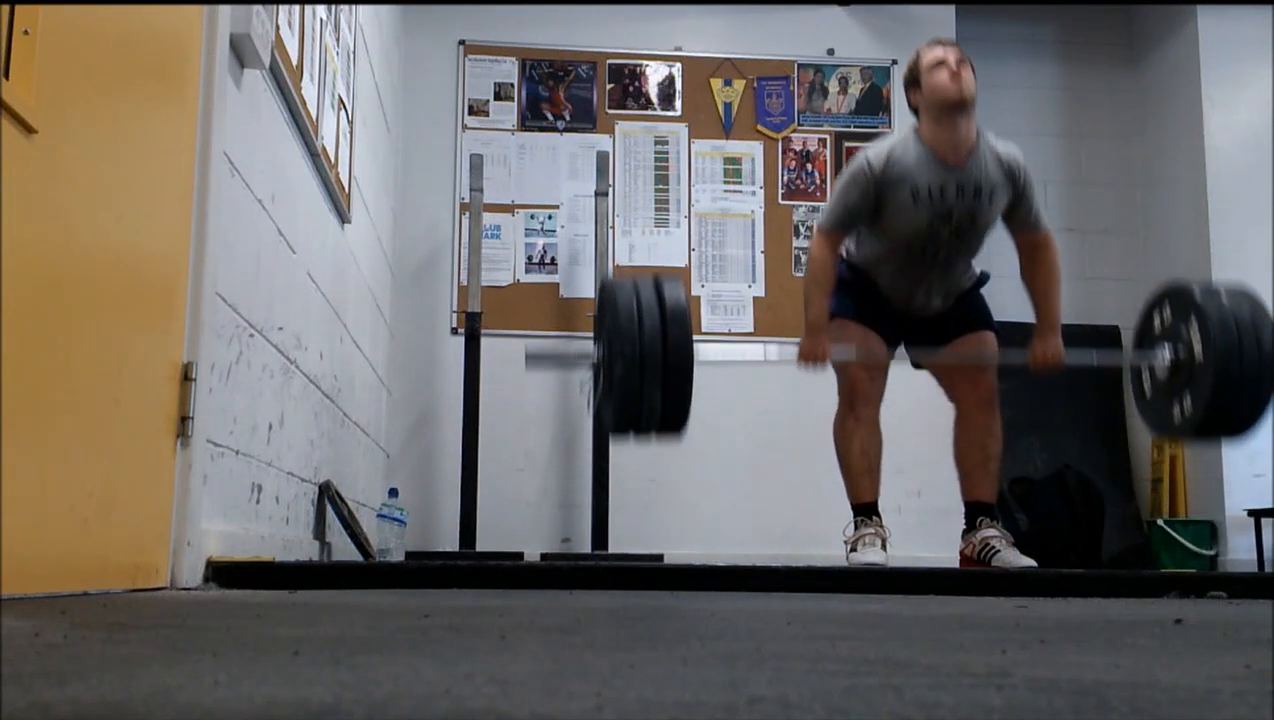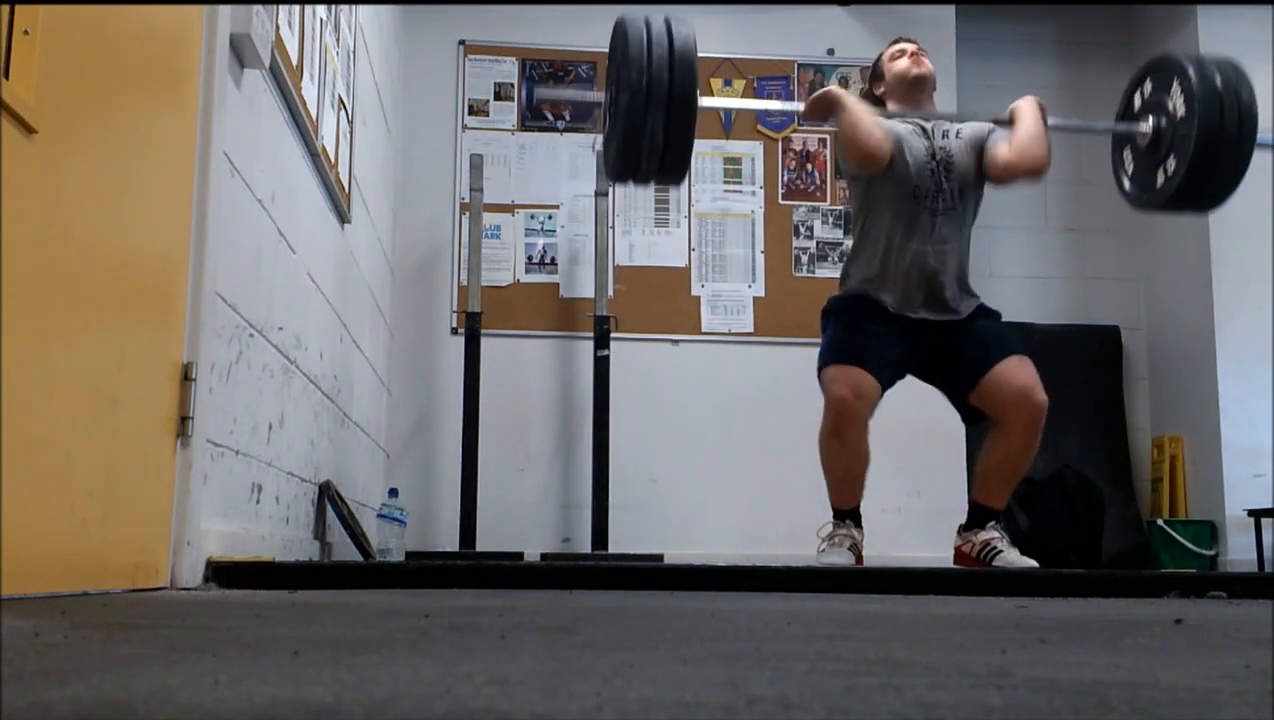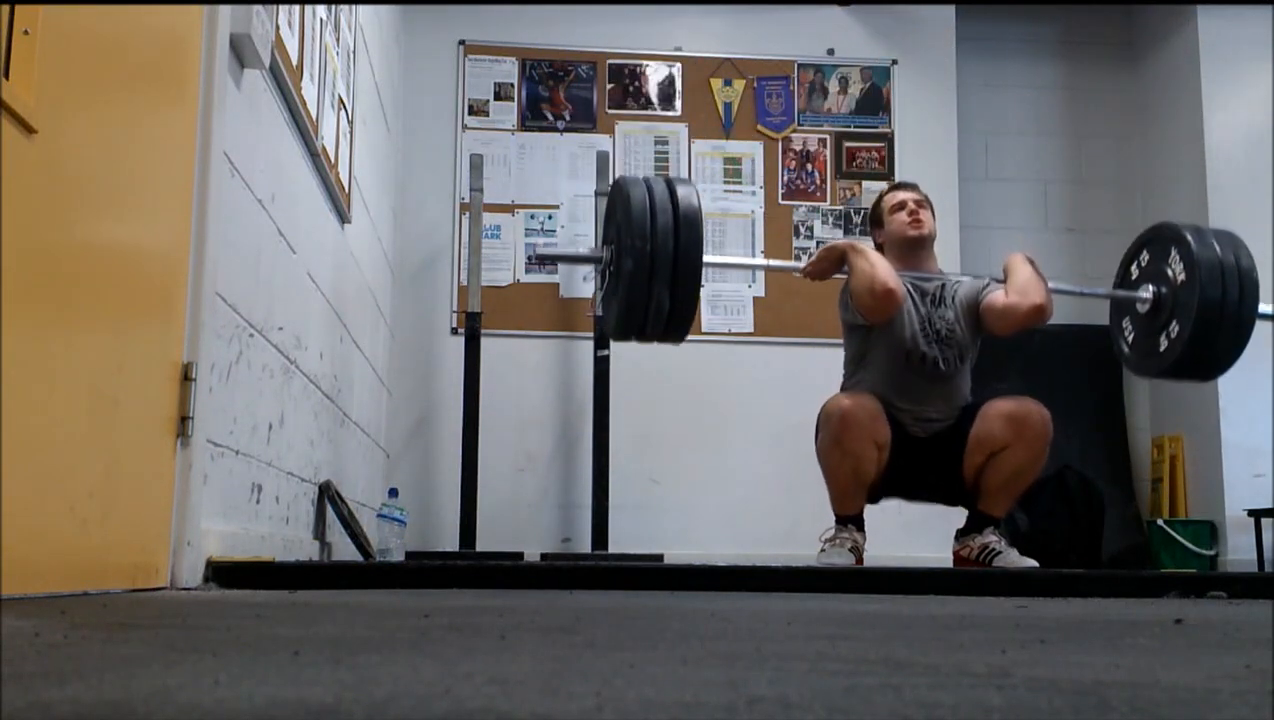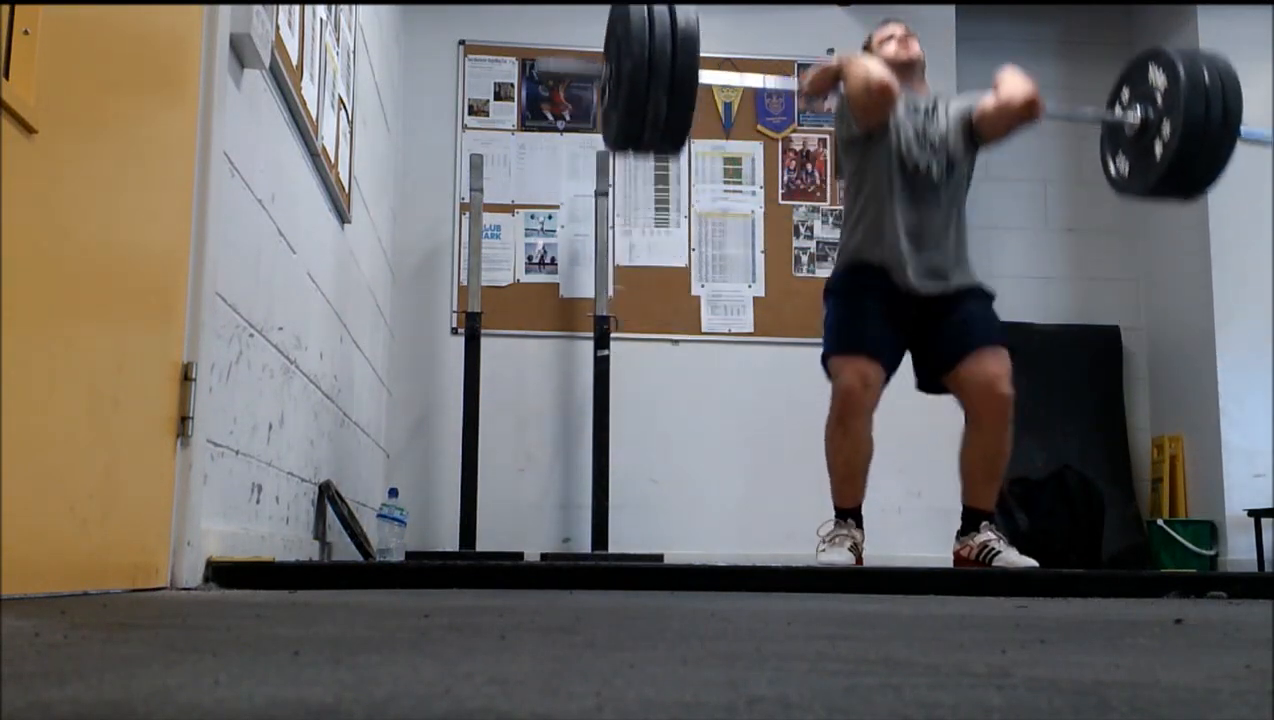
dt=0.7s
person 1, frame 1
left shoulder: (1005, 164)
right shoulder: (884, 163)
left elbow: (1037, 244)
right elbow: (826, 240)
left wrist: (1049, 330)
right wrist: (816, 328)
left hip: (948, 296)
right hip: (869, 290)
left knee: (979, 391)
right knee: (859, 385)
left ankle: (982, 530)
right ankle: (866, 529)
person 1, frame 2
left shoulder: (972, 136)
right shoulder: (877, 133)
left elbow: (1030, 162)
right elbow: (869, 147)
left wrist: (1028, 110)
right wrist: (839, 99)
left hip: (955, 311)
right hip: (876, 303)
left knee: (1027, 401)
right knee: (846, 399)
left ankle: (979, 532)
right ankle: (845, 531)
person 1, frame 3
left shoulder: (967, 295)
right shoulder: (865, 285)
left elbow: (1032, 308)
right elbow: (886, 294)
left wrist: (1018, 265)
right wrist: (849, 251)
left hip: (945, 438)
right hip: (870, 427)
left knee: (1031, 421)
right knee: (848, 413)
left ankle: (977, 537)
right ankle: (847, 536)
person 1, frame 4
left shoulder: (960, 111)
right shoulder: (865, 106)
left elbow: (1023, 103)
right elbow: (880, 86)
left wrist: (1008, 76)
right wrist: (842, 65)
left hip: (949, 284)
right hip: (871, 278)
left knee: (994, 393)
right knee: (854, 391)
left ankle: (976, 533)
right ankle: (845, 529)
